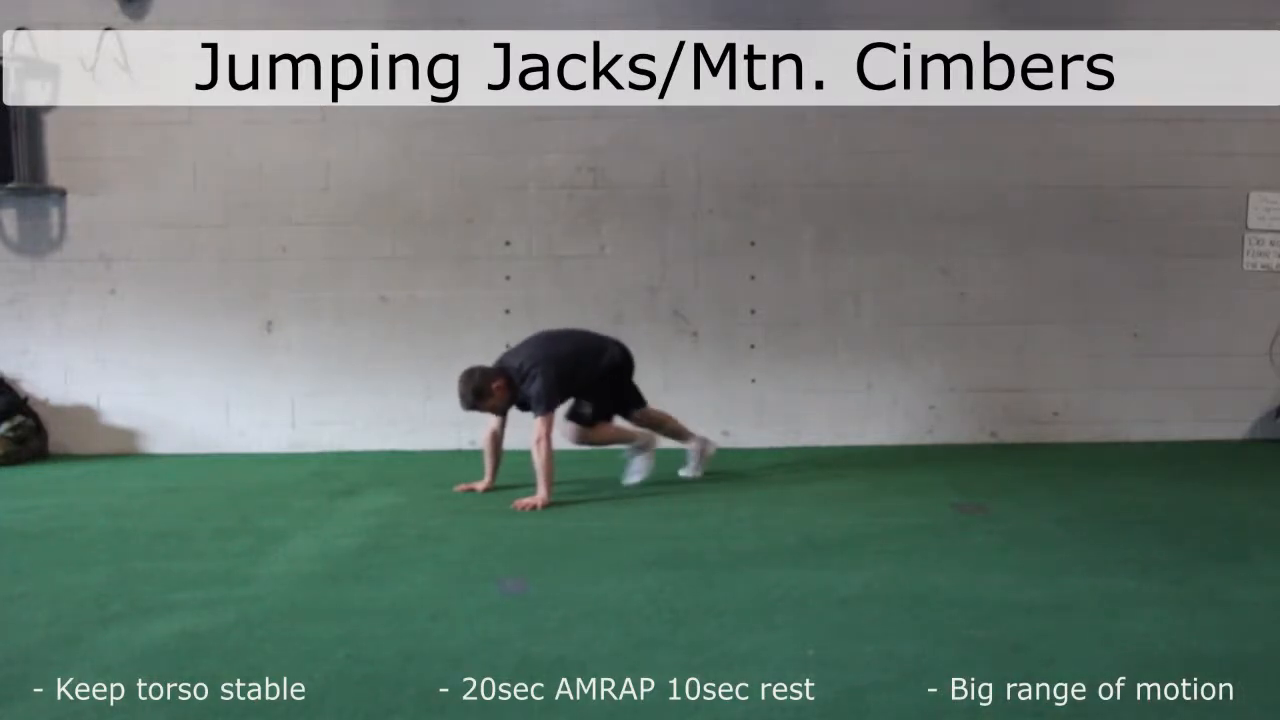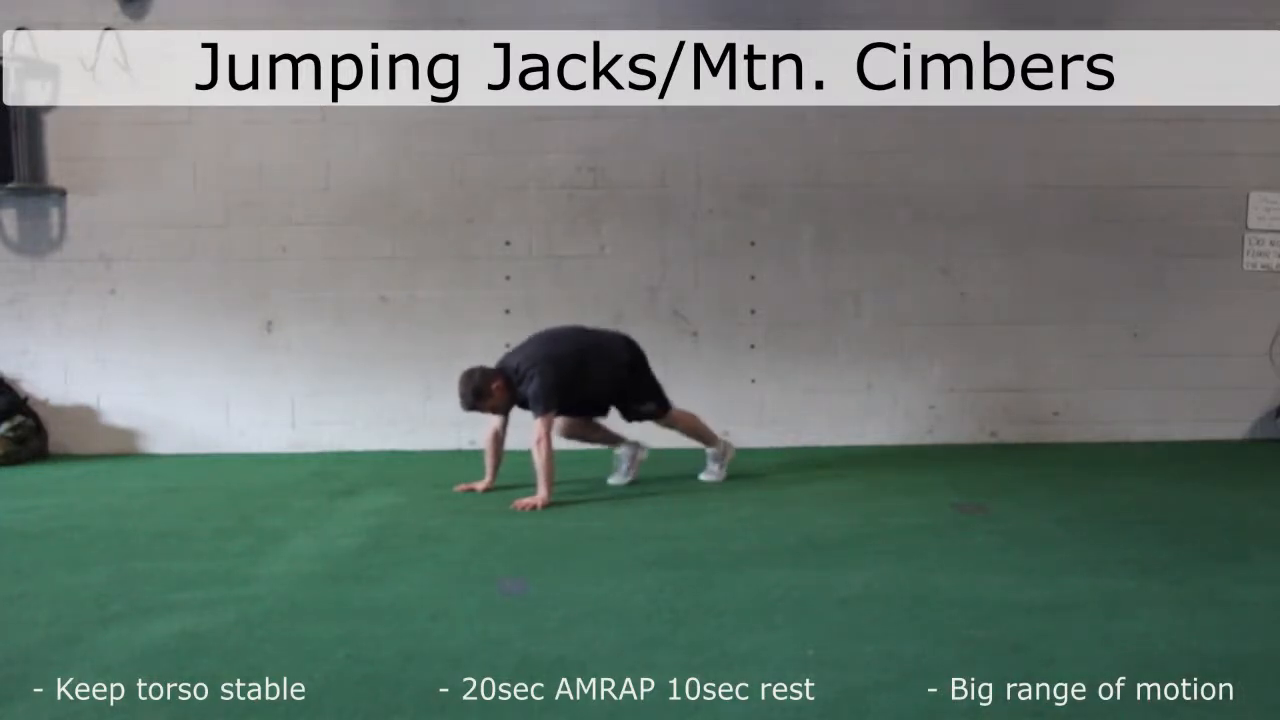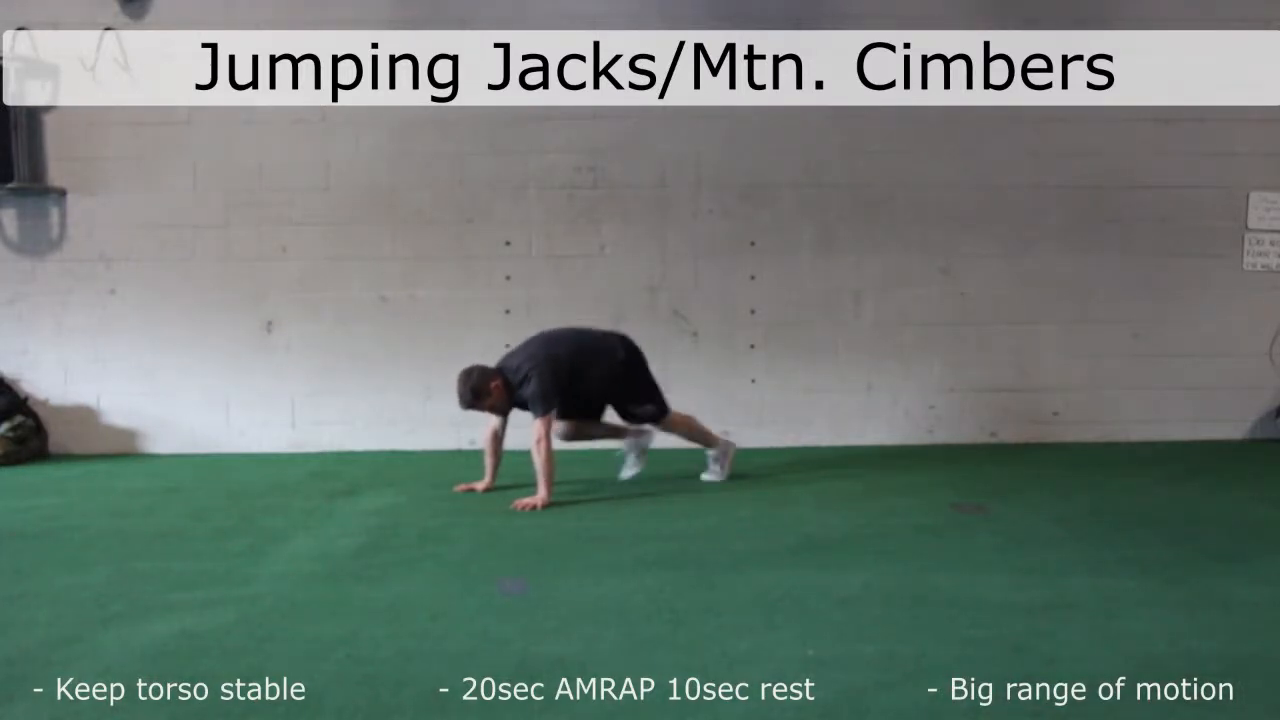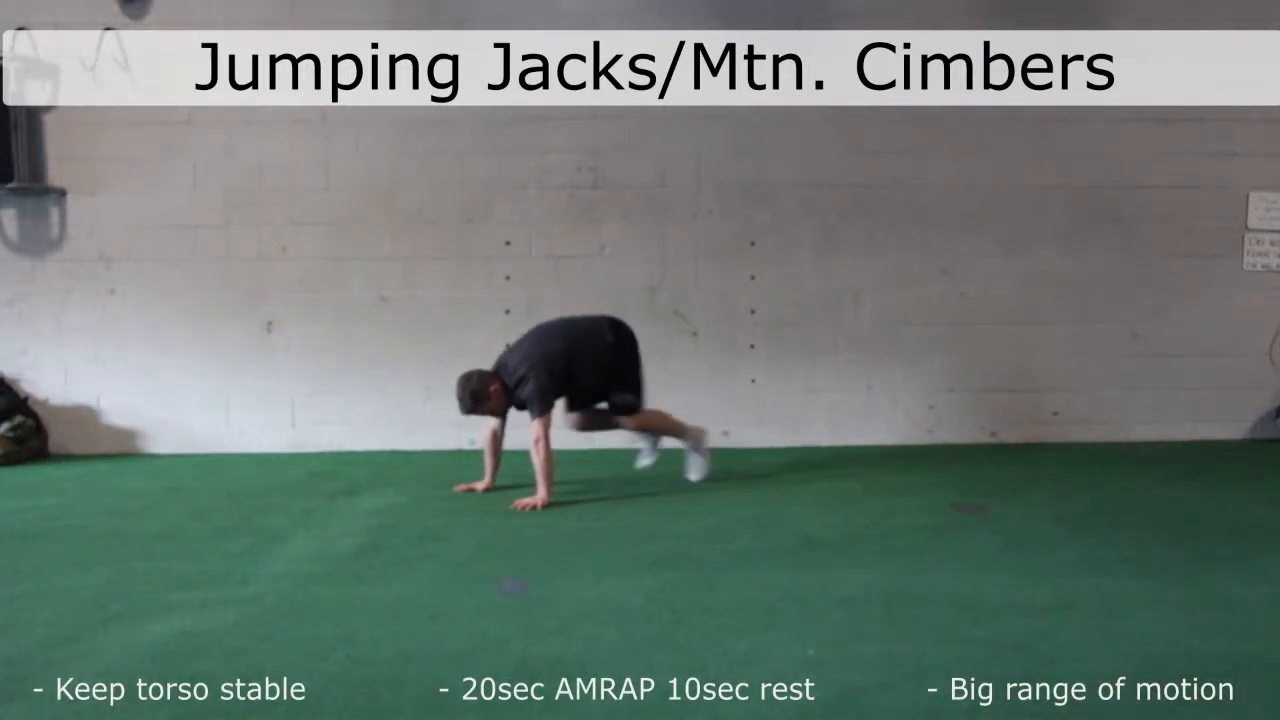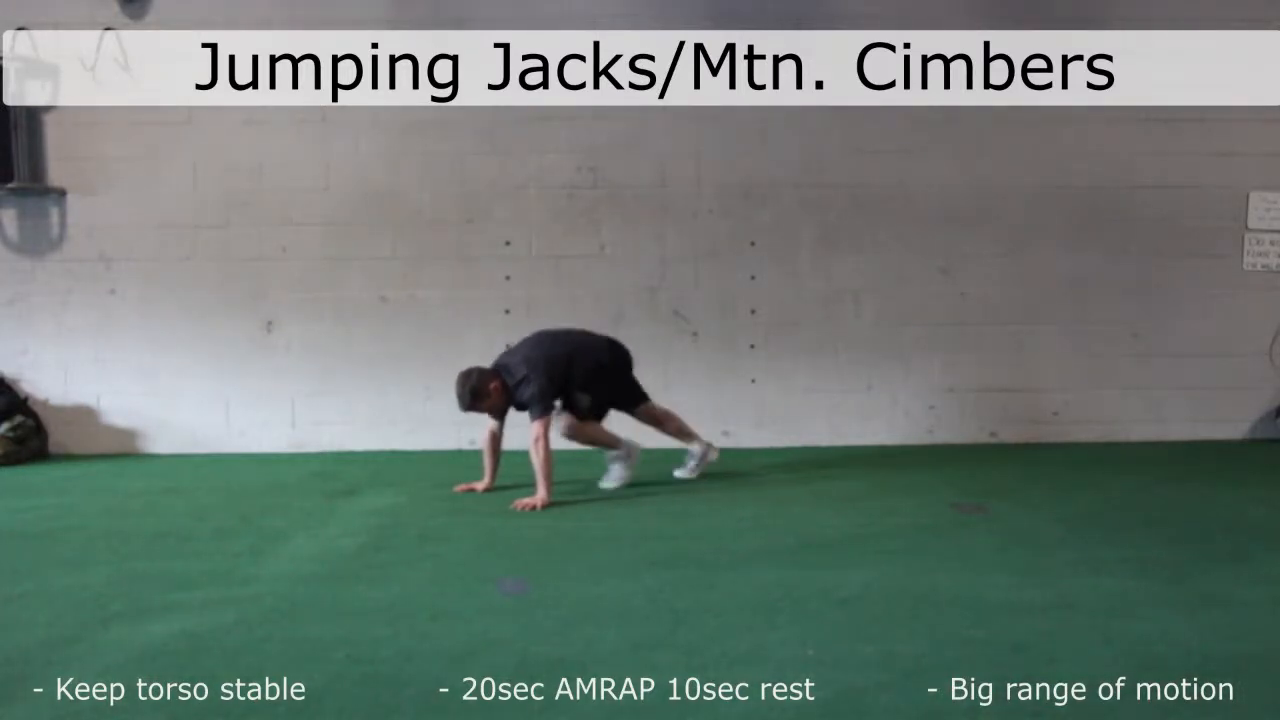
dt=0.4s
person 1, frame 1
left shoulder: (537, 379)
right shoulder: (499, 375)
left elbow: (541, 439)
right elbow: (494, 431)
left wrist: (543, 495)
right wrist: (487, 480)
left hip: (611, 363)
right hip: (597, 364)
left knee: (575, 431)
right knee: (639, 415)
left ankle: (640, 441)
right ankle: (695, 445)
person 1, frame 2
left shoulder: (536, 379)
right shoulder: (502, 375)
left elbow: (541, 439)
right elbow: (496, 431)
left wrist: (543, 494)
right wrist: (488, 480)
left hip: (620, 359)
right hip: (594, 369)
left knee: (663, 415)
right knee: (565, 426)
left ankle: (718, 449)
right ankle: (628, 450)
person 1, frame 3
left shoulder: (535, 382)
right shoulder: (501, 375)
left elbow: (540, 439)
right elbow: (495, 430)
left wrist: (543, 494)
right wrist: (487, 480)
left hip: (616, 361)
right hip: (595, 368)
left knee: (659, 418)
right knee: (565, 428)
left ankle: (718, 449)
right ankle: (633, 439)
person 1, frame 4
left shoulder: (531, 380)
right shoulder: (498, 377)
left elbow: (539, 438)
right elbow: (494, 431)
left wrist: (543, 494)
right wrist: (487, 480)
left hip: (612, 342)
right hip: (594, 349)
left knee: (628, 418)
right knee: (577, 420)
left ankle: (691, 438)
right ankle: (649, 431)
person 1, frame 5
left shoulder: (531, 382)
right shoulder: (497, 375)
left elbow: (539, 440)
right elbow: (493, 431)
left wrist: (542, 495)
right wrist: (487, 480)
left hip: (605, 361)
right hip: (584, 363)
left knee: (569, 425)
right knee: (645, 411)
left ankle: (621, 452)
right ankle: (700, 448)
